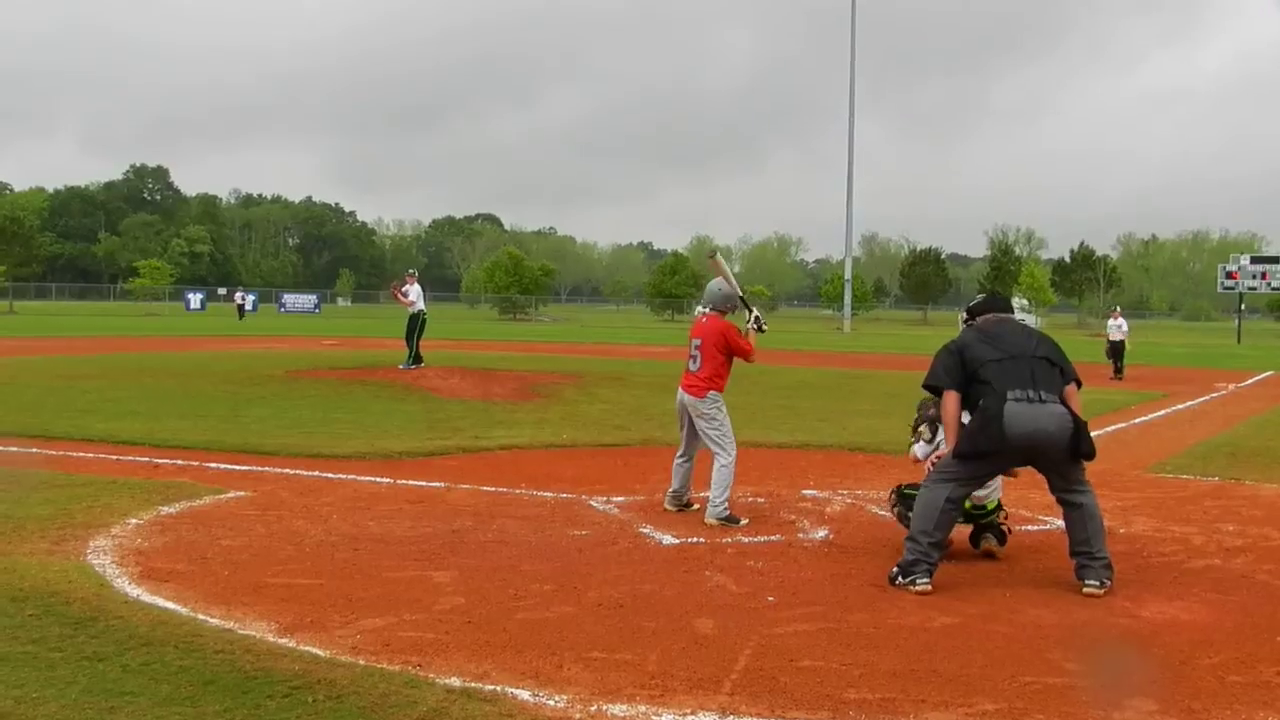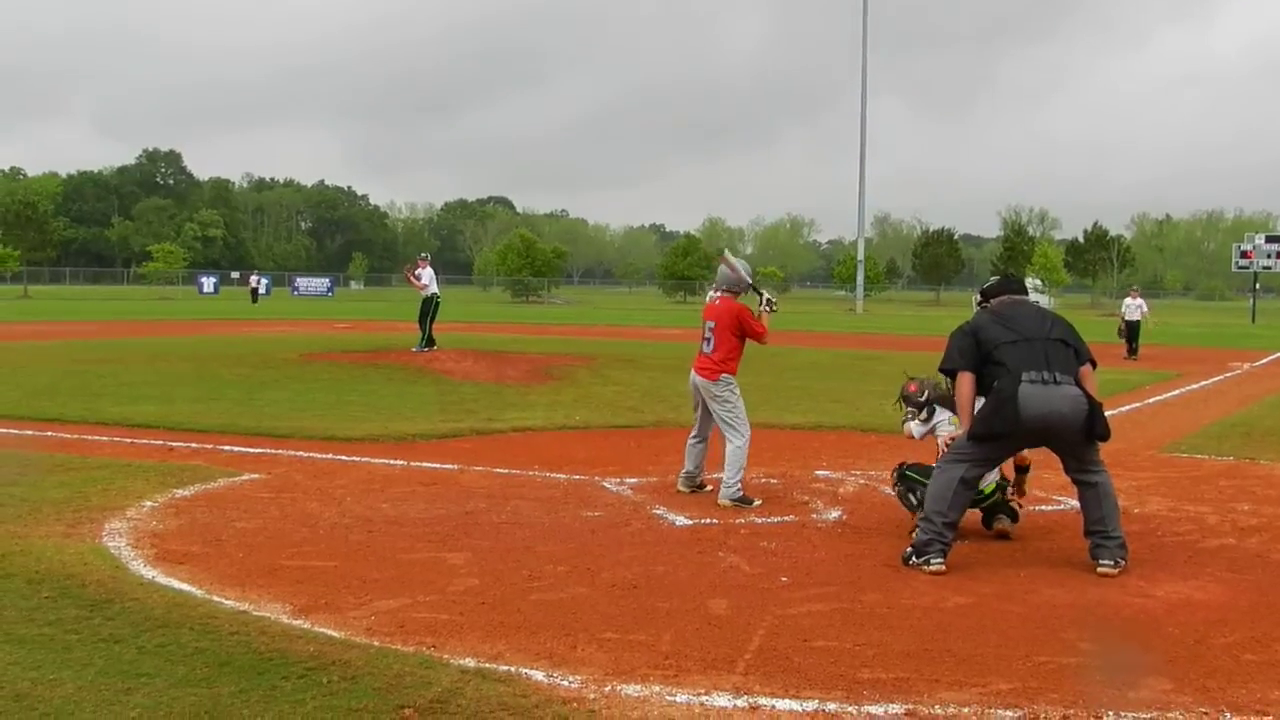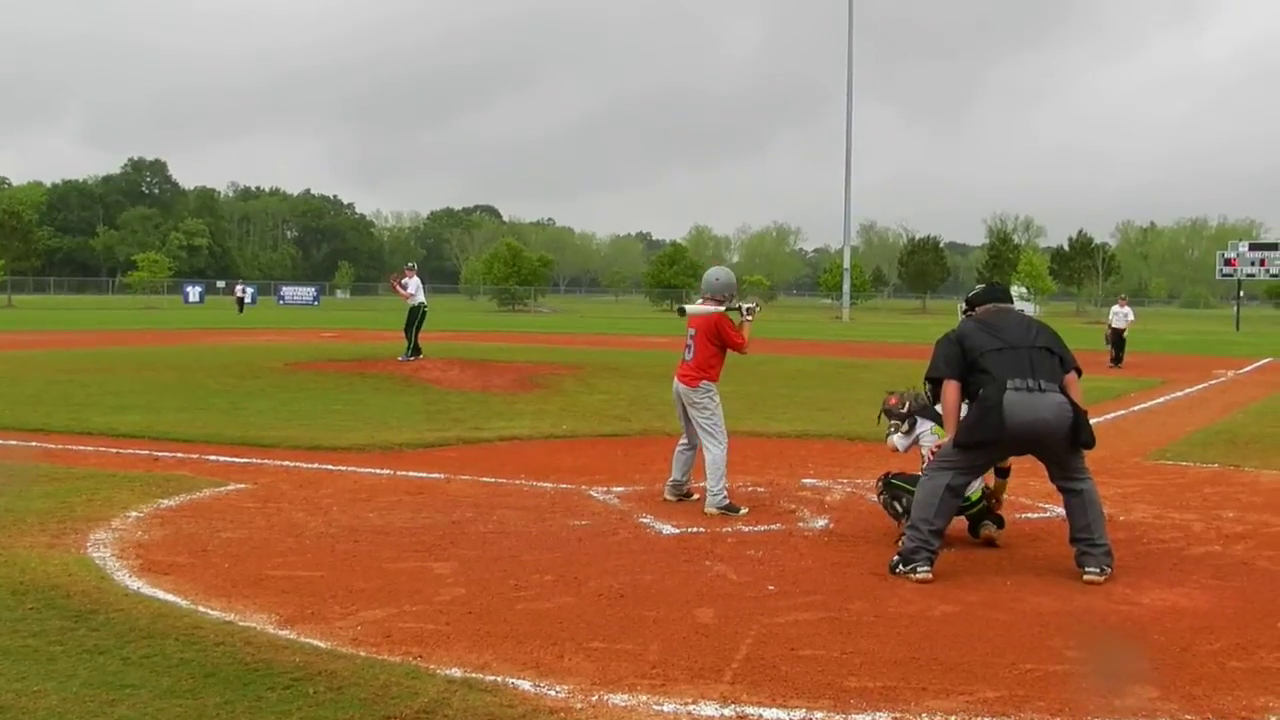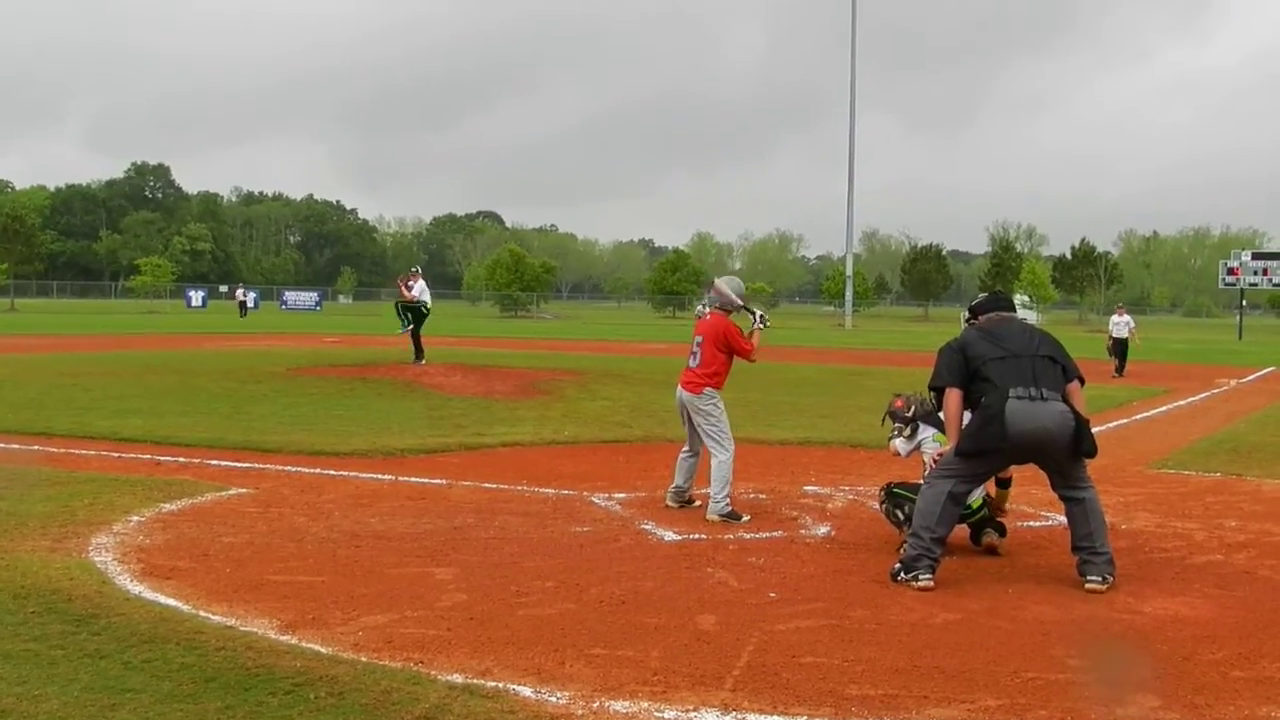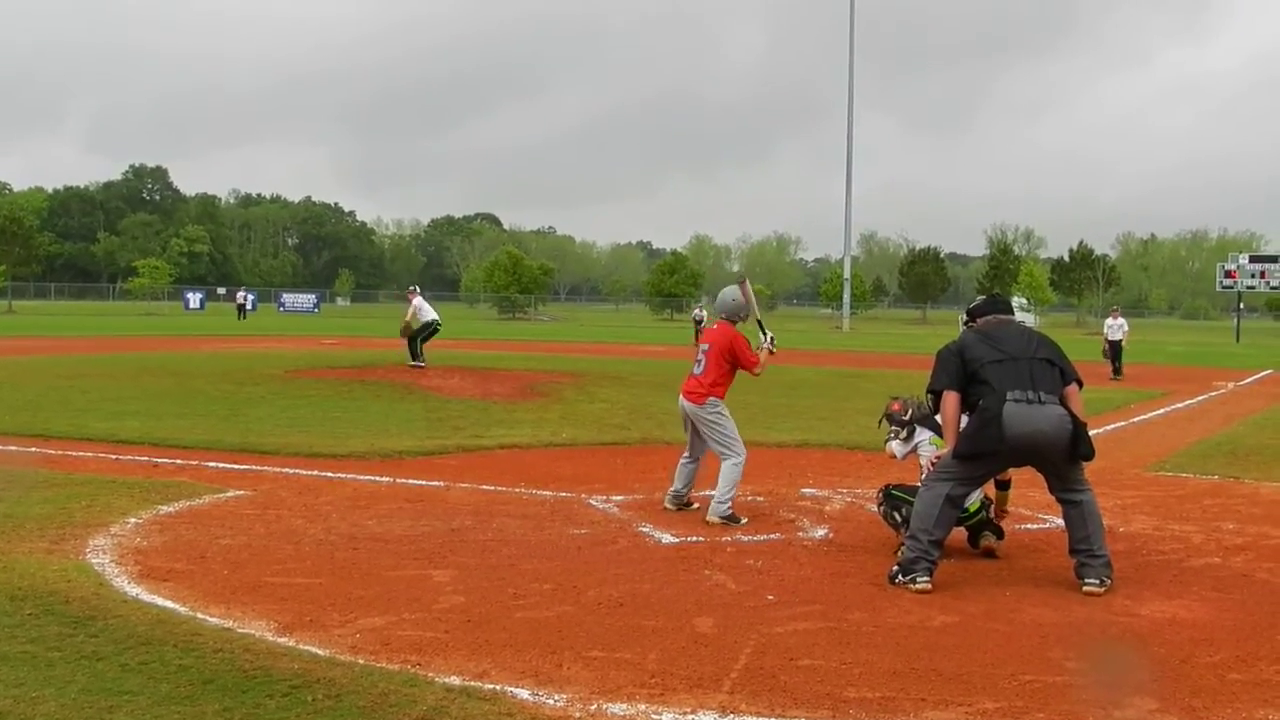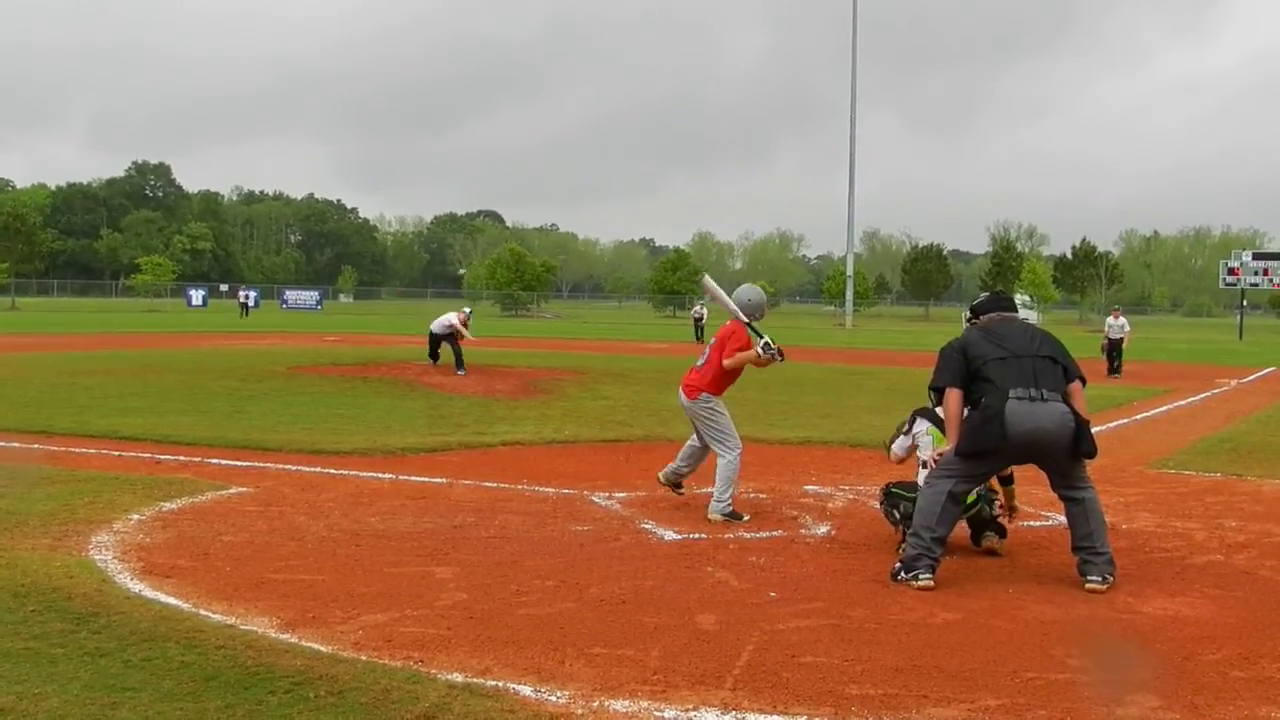
dt=0.5s
person 1, frame 1
left shoulder: (963, 342)
right shoulder: (1042, 339)
left elbow: (951, 395)
right elbow: (1070, 389)
left wrist: (951, 447)
right wrist: (1076, 438)
left hip: (1003, 417)
right hip: (1054, 418)
left knee: (941, 483)
right knee: (1077, 491)
left ankle: (915, 571)
right ankle: (1095, 574)
person 1, frame 2
left shoulder: (977, 324)
right shoulder: (1056, 320)
left elbow: (966, 376)
right elbow: (1086, 370)
left wrist: (965, 429)
right wrist: (1092, 419)
left hip: (1017, 399)
right hip: (1070, 400)
left knee: (955, 464)
right knee: (1092, 472)
left ankle: (929, 550)
right ankle: (1110, 553)
person 1, frame 3
left shoulder: (963, 332)
right shoulder: (1041, 328)
left elbow: (950, 385)
right elbow: (1070, 378)
left wrist: (951, 437)
right wrist: (1077, 428)
left hip: (1001, 407)
right hip: (1054, 407)
left knee: (941, 473)
right knee: (1076, 479)
left ankle: (916, 559)
right ankle: (1096, 561)
person 1, frame 4
left shoulder: (965, 340)
right shoulder: (1043, 337)
left elbow: (953, 392)
right elbow: (1073, 387)
left wrist: (953, 445)
right wrist: (1081, 436)
left hip: (1004, 415)
right hip: (1056, 416)
left knee: (943, 481)
right knee: (1078, 488)
left ankle: (918, 566)
right ankle: (1098, 570)
person 1, frame 5
left shoulder: (963, 343)
right shoulder: (1042, 340)
left elbow: (950, 395)
right elbow: (1071, 389)
left wrist: (950, 448)
right wrist: (1078, 439)
left hip: (1001, 418)
right hip: (1054, 419)
left knee: (940, 483)
right knee: (1076, 490)
left ankle: (916, 568)
right ankle: (1095, 571)
person 1, frame 6
left shoulder: (966, 341)
right shoulder: (1045, 337)
left elbow: (953, 393)
right elbow: (1075, 387)
left wrist: (953, 445)
right wrist: (1082, 437)
left hip: (1004, 415)
right hip: (1056, 416)
left knee: (942, 480)
right knee: (1078, 488)
left ankle: (918, 566)
right ankle: (1097, 569)
person 2, frame 1
left shoulder: (698, 323)
right shoulder: (724, 327)
right elbow: (749, 355)
left wrist: (748, 328)
right wrist: (751, 327)
left hip: (685, 392)
right hip: (706, 397)
left knee: (687, 449)
right knee: (725, 453)
left ankle: (676, 498)
right ankle: (717, 511)
person 2, frame 2
left shoulder: (710, 306)
right shoulder: (738, 309)
right elbow: (763, 337)
left wrist: (759, 311)
right wrist: (765, 309)
left hip: (698, 374)
right hip: (718, 380)
left knee: (701, 430)
right knee: (739, 435)
left ankle: (689, 479)
right ankle: (731, 492)
person 2, frame 3
left shoulder: (695, 314)
right shoulder: (718, 317)
right elbow: (742, 347)
left wrist: (741, 319)
right wrist: (747, 318)
left hip: (681, 382)
right hip: (700, 387)
left knee: (690, 438)
right knee: (716, 442)
left ankle: (676, 487)
right ankle: (716, 500)
person 2, frame 4
left shoulder: (702, 321)
right shoulder: (726, 326)
right elbow: (751, 355)
left wrist: (753, 329)
right wrist: (757, 327)
left hip: (685, 389)
right hip: (704, 394)
left knee: (692, 446)
right knee: (723, 449)
left ankle: (678, 494)
right ankle: (719, 507)
person 2, frame 5
left shoulder: (708, 332)
right shoulder: (734, 337)
right elbow: (755, 369)
left wrist: (760, 351)
right wrist: (767, 347)
left hip: (686, 398)
right hip: (706, 403)
left knee: (694, 451)
right knee: (735, 454)
left ankle: (677, 497)
right ankle: (720, 509)
person 2, frame 6
left shoulder: (730, 328)
right shoulder: (739, 332)
left elbow: (754, 361)
right elbow: (729, 363)
left wrist: (770, 355)
right wrist: (759, 350)
left hip: (688, 390)
right hip: (702, 396)
left knee: (705, 439)
right knee: (731, 450)
left ankle: (672, 474)
right ankle: (720, 508)
